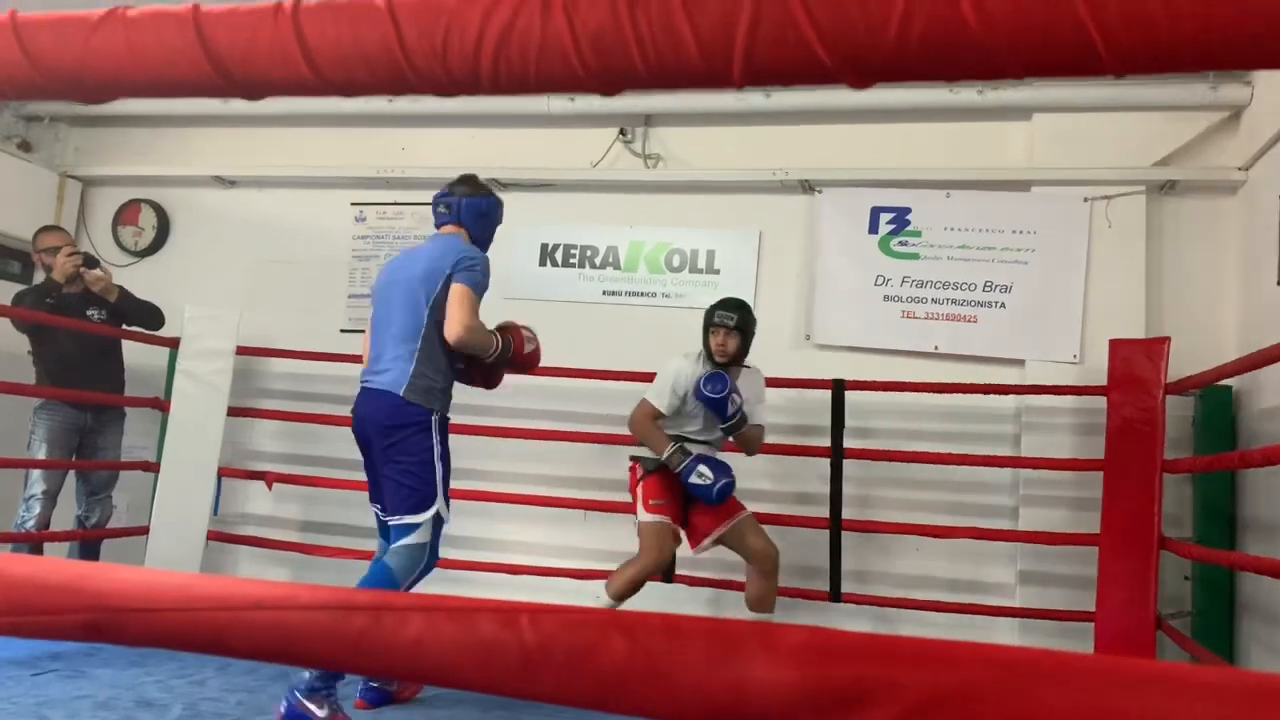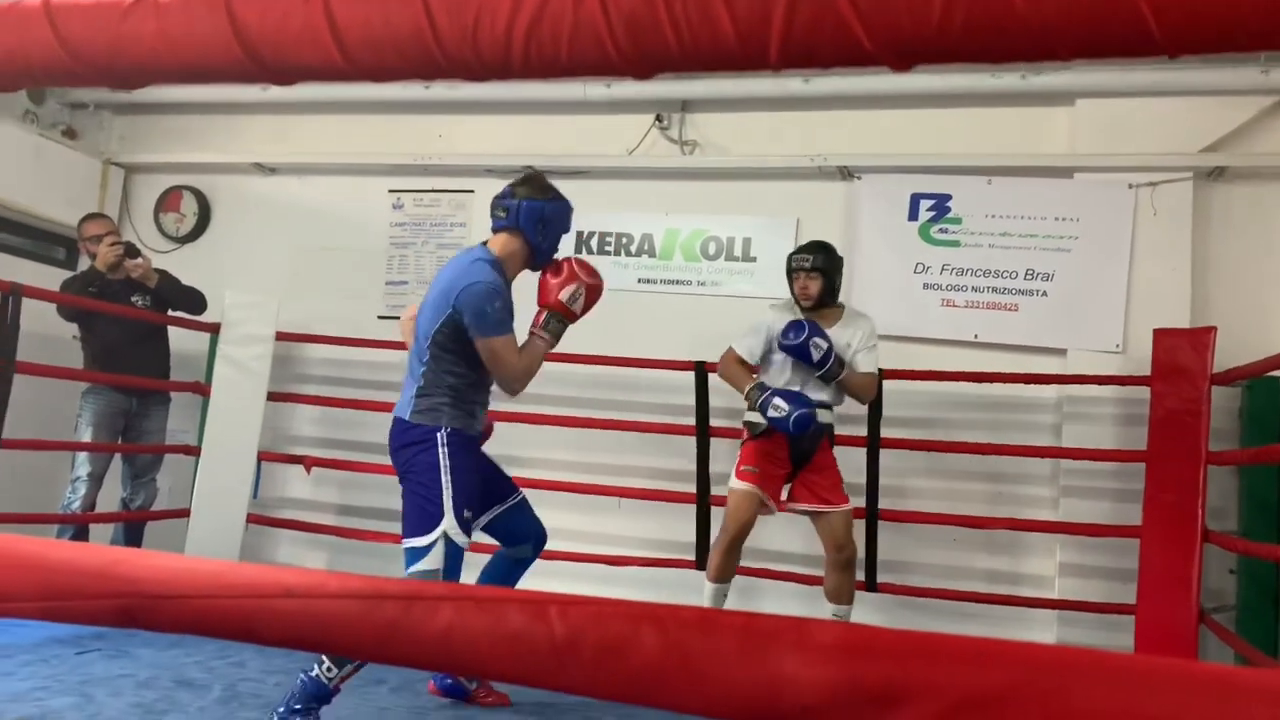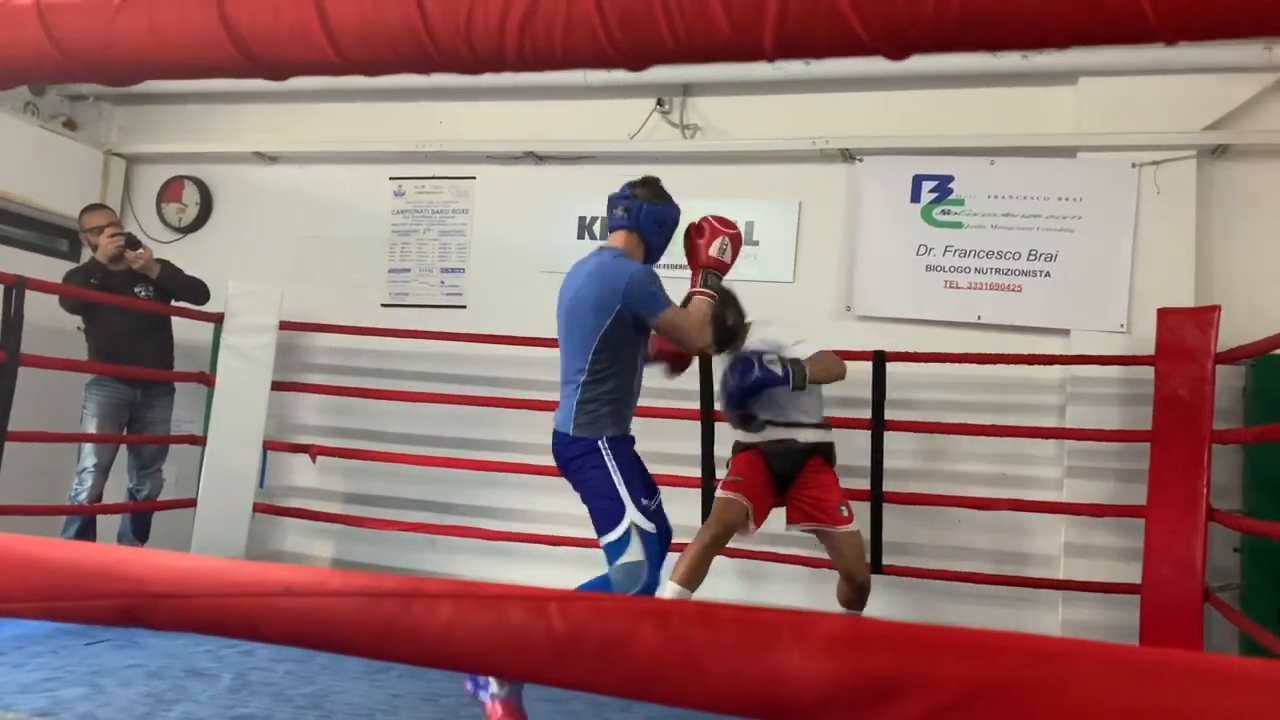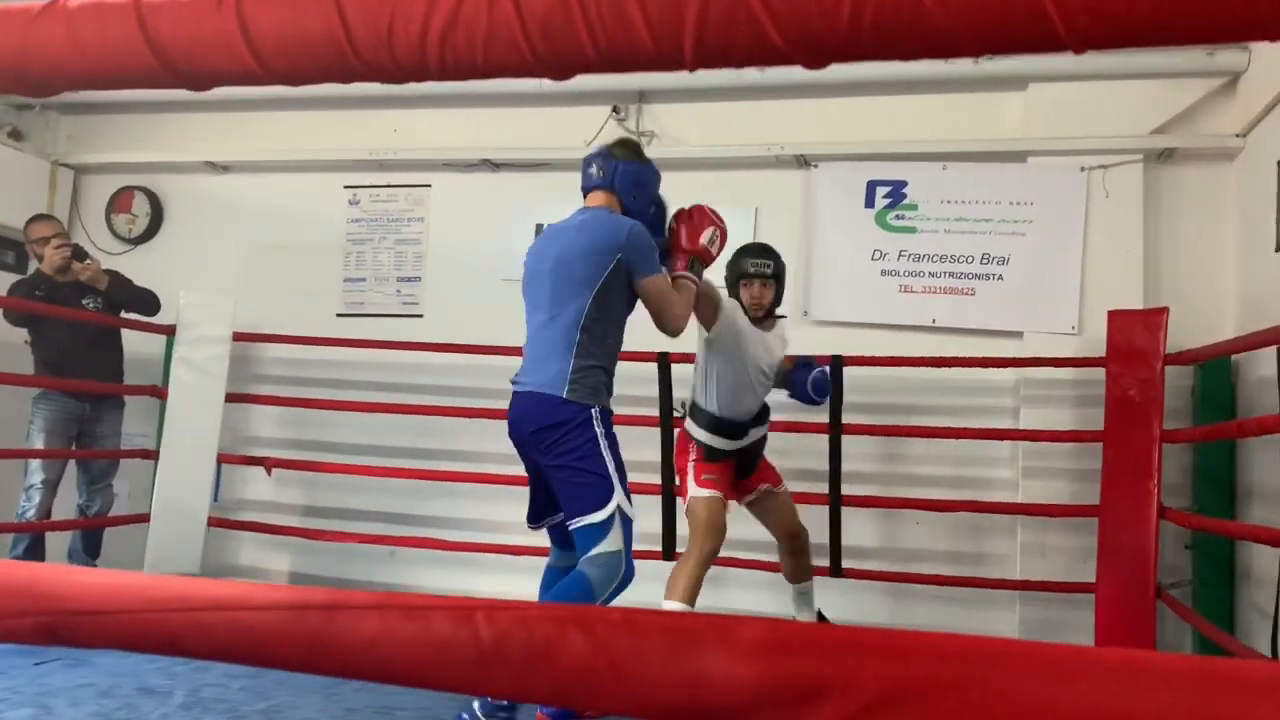
dt=1s
person 1, frame 1
left shoulder: (400, 263)
right shoulder: (467, 260)
right elbow: (457, 333)
right wrist: (502, 342)
left hip: (375, 407)
right hip: (412, 415)
left knee: (400, 545)
right knee: (413, 557)
left ankle: (380, 676)
person 1, frame 2
left shoulder: (475, 265)
right shoulder: (483, 283)
left elbow: (410, 327)
right elbow: (512, 377)
right wrist: (554, 317)
left hip: (452, 437)
right hip: (434, 440)
left knee: (525, 539)
right knee: (430, 582)
left ankle: (457, 668)
person 1, frame 3
left shoulder: (582, 272)
right shoulder: (630, 275)
right elbow: (696, 339)
left wrist: (653, 348)
right wrist: (709, 277)
left hip: (588, 433)
right hip: (594, 439)
left knee: (652, 539)
right knee: (633, 572)
person 1, frame 4
left shoulder: (547, 239)
right shoulder: (626, 234)
right elbow: (673, 320)
right wrist: (688, 265)
left hip: (527, 408)
right hip: (570, 413)
left knee: (570, 549)
right knee: (610, 561)
person 2, frame 1
left shoulder: (752, 379)
right shoulder: (685, 368)
left elbow: (753, 445)
right elbow: (639, 420)
left wrist: (733, 416)
right wrist: (682, 461)
left hip: (702, 474)
right hip: (658, 468)
left knee: (765, 555)
right knee: (657, 558)
person 2, frame 2
left shoulder: (859, 327)
right shoulder: (777, 317)
left elbow: (867, 393)
right elbow: (728, 363)
left wrist: (828, 362)
right wrist: (762, 395)
left hip: (815, 440)
right hip: (768, 432)
left knee: (842, 548)
right knee: (734, 529)
person 2, frame 3
left shoulder: (771, 337)
right shoulder: (725, 357)
left elbow: (835, 368)
left wrist: (783, 371)
right wrist: (736, 408)
left hip: (808, 457)
right hip: (756, 453)
left knee: (856, 574)
right knee: (716, 530)
person 2, frame 4
left shoulder: (775, 329)
right shoulder: (726, 320)
right elbow: (702, 297)
left wrist: (803, 377)
left hip: (745, 448)
right hip: (704, 448)
left knee: (794, 536)
right knee: (706, 541)
left ankle: (807, 616)
person 3, frame 1
left shoulder: (108, 294)
right shoulder: (32, 298)
left elbow: (155, 319)
right elbow: (22, 322)
left wrist: (113, 295)
right wrist: (56, 279)
left hip: (106, 414)
right hip: (56, 410)
left knee: (96, 509)
right knee: (38, 502)
person 3, frame 2
left shoulder: (154, 278)
right shoulder: (80, 285)
left elbow: (198, 304)
right elbow: (67, 311)
left wrist: (154, 280)
right wrist: (99, 269)
left hip: (152, 398)
right hip: (104, 394)
left knee: (141, 492)
right knee: (84, 483)
person 3, frame 3
left shoulder: (157, 268)
right shoulder: (83, 276)
left elbow: (200, 294)
right elbow: (69, 303)
left wrist: (155, 271)
right wrist: (100, 260)
left hip: (156, 389)
right hip: (108, 386)
left knee: (147, 480)
right knee: (91, 473)
left ankle: (131, 552)
person 3, frame 4
left shoulder: (105, 279)
right shoulder: (29, 288)
left elbow: (151, 305)
left wrist: (103, 283)
right wrist: (45, 272)
left hip: (106, 403)
right hip: (55, 401)
left knee: (98, 496)
right knee: (39, 490)
left ankle: (82, 568)
